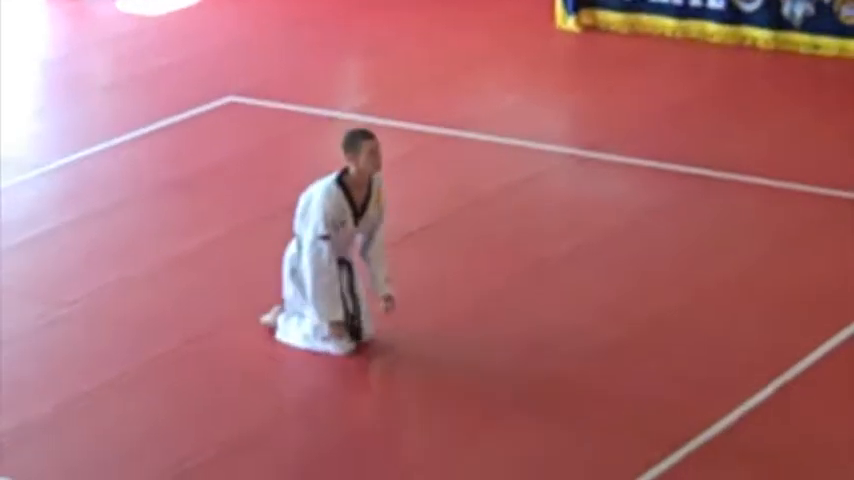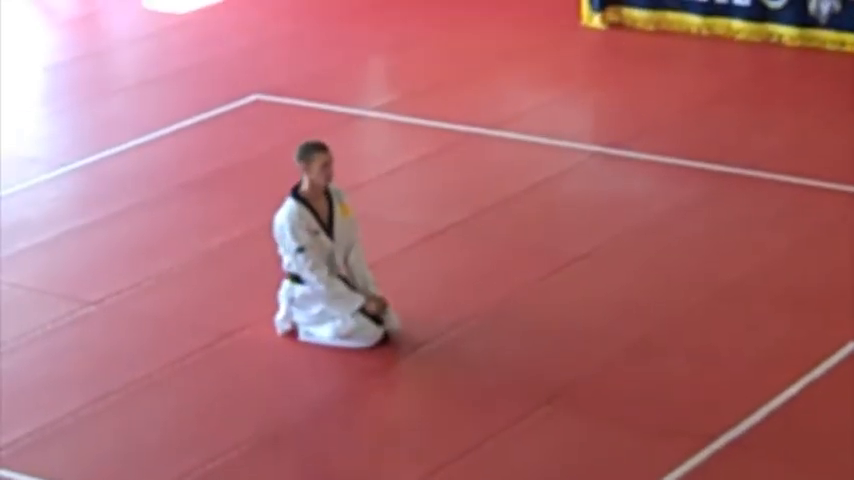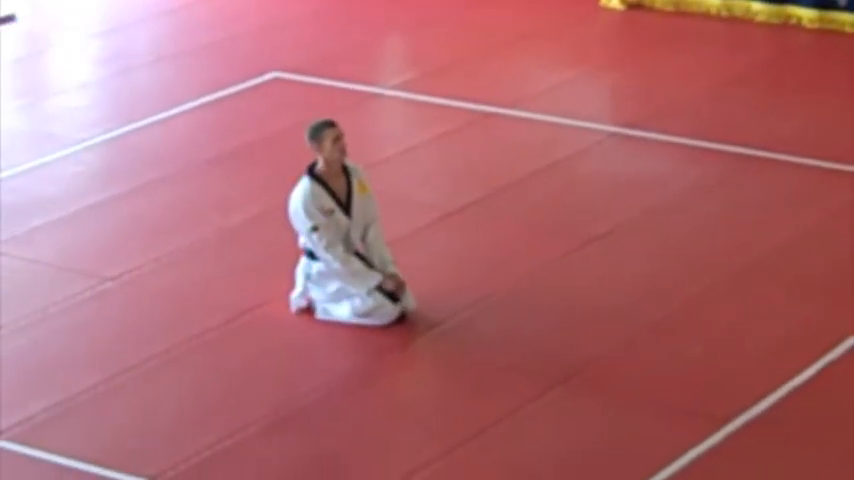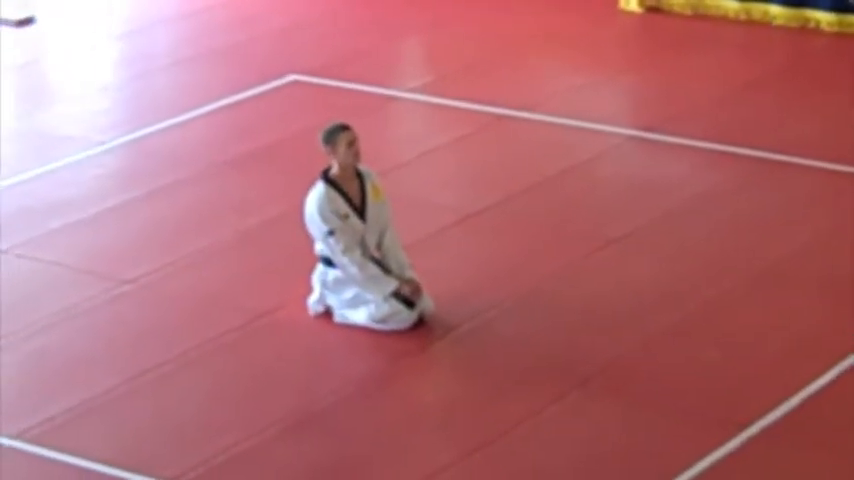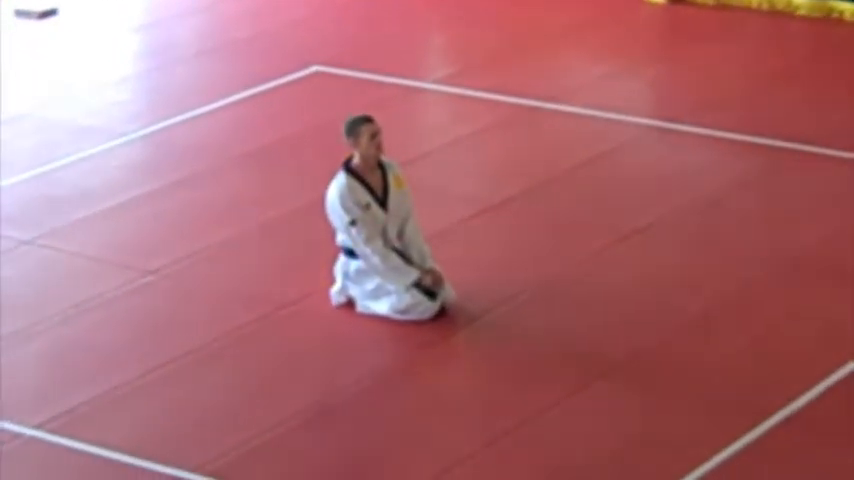
dt=1s
person 1, frame 1
left shoulder: (374, 184)
right shoulder: (327, 198)
left elbow: (372, 239)
right elbow: (317, 259)
left wrist: (382, 287)
right wrist: (331, 317)
left hip: (340, 261)
right hip: (309, 264)
left knee: (362, 333)
right knee: (340, 343)
left ankle: (299, 304)
right ankle: (281, 320)
person 1, frame 2
left shoulder: (336, 197)
right shoulder: (290, 218)
left elbow: (352, 250)
right elbow: (313, 275)
left wrist: (370, 292)
right wrist: (362, 303)
left hip: (336, 281)
right hip: (308, 293)
left knee: (389, 323)
right knee: (370, 332)
right ankle: (301, 324)
person 1, frame 3
left shoulder: (355, 174)
right shoulder: (306, 197)
left elbow: (371, 227)
right elbow: (330, 253)
left wrist: (388, 270)
right wrist: (378, 280)
left hip: (353, 259)
right hip: (325, 270)
left knee: (405, 304)
right knee: (387, 310)
right ankle: (315, 299)
person 1, frame 4
left shoulder: (368, 178)
right shoulder: (321, 201)
left elbow: (386, 232)
right elbow: (346, 257)
left wrist: (405, 274)
right wrist: (395, 286)
left hip: (372, 263)
right hip: (344, 275)
left knee: (423, 306)
right knee: (404, 315)
right ankle: (334, 302)
person 1, frame 5
left shoulder: (390, 170)
right shoulder: (342, 192)
left elbow: (408, 223)
right elbow: (368, 247)
left wrist: (426, 265)
right wrist: (416, 276)
left hip: (395, 253)
right hip: (365, 266)
left knee: (444, 296)
right knee: (425, 305)
right ankle: (354, 291)
